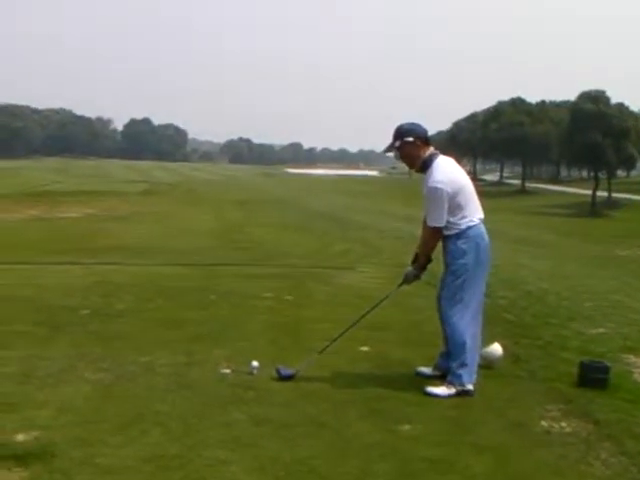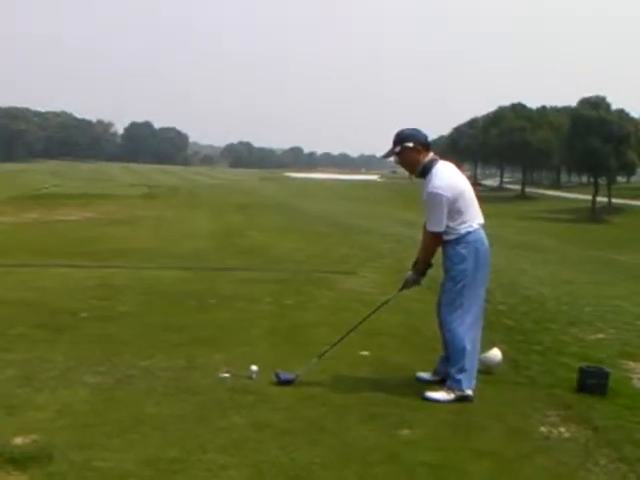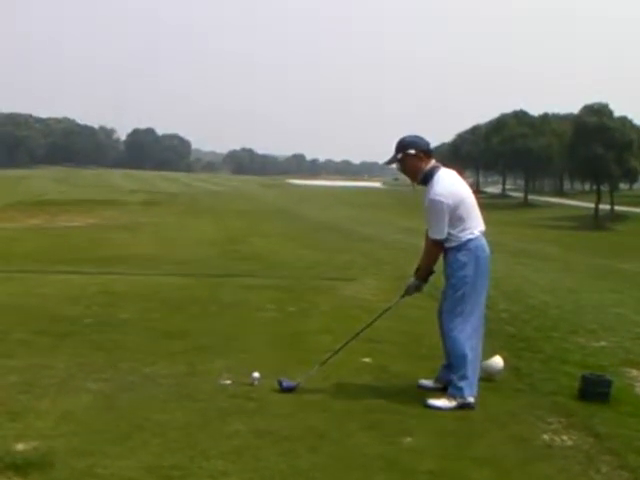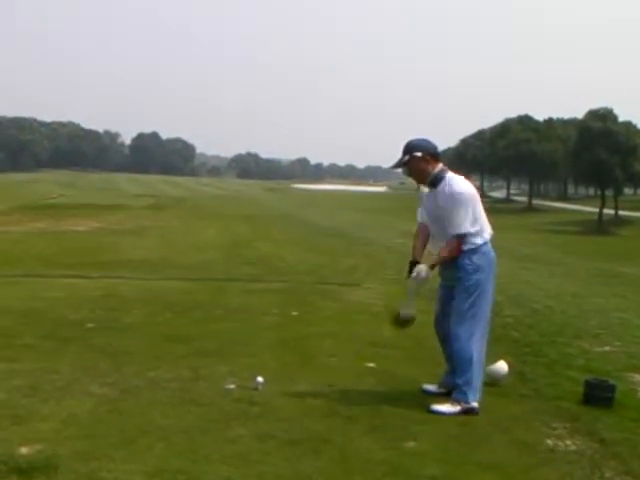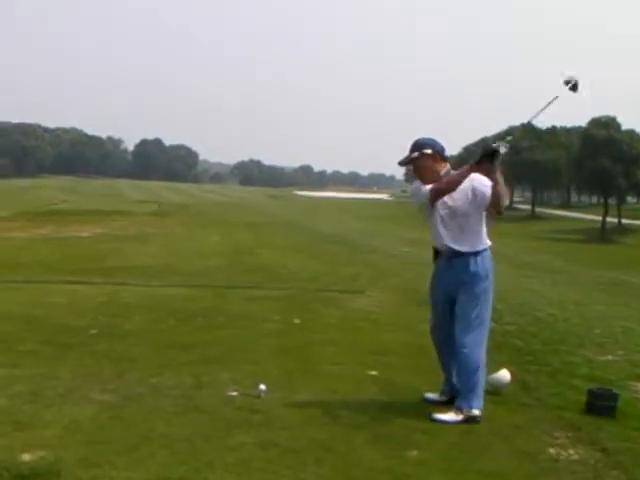
dt=0.3s
person 1, frame 1
left shoulder: (436, 181)
right shoulder: (441, 163)
left elbow: (435, 230)
right elbow: (430, 222)
left wrist: (418, 266)
right wrist: (418, 256)
left hip: (465, 243)
right hip: (463, 240)
left knee: (457, 308)
right knee: (448, 304)
left ankle: (461, 379)
right ankle: (448, 363)
person 1, frame 2
left shoulder: (437, 186)
right shoulder: (441, 168)
left elbow: (435, 235)
right elbow: (430, 228)
left wrist: (418, 270)
right wrist: (419, 262)
left hip: (465, 248)
right hip: (464, 245)
left knee: (457, 314)
right knee: (448, 310)
left ankle: (461, 385)
right ankle: (447, 368)
person 1, frame 3
left shoulder: (438, 193)
right shoulder: (444, 176)
left elbow: (436, 243)
right elbow: (433, 234)
left wrist: (420, 277)
right wrist: (421, 271)
left hip: (466, 255)
right hip: (464, 253)
left knee: (460, 322)
right knee: (449, 318)
left ankle: (462, 392)
right ankle: (449, 375)
person 1, frame 4
left shoulder: (457, 190)
right shoulder: (429, 191)
left elbow: (457, 242)
right elbow: (423, 228)
left wrist: (430, 267)
right wrist: (416, 262)
left hip: (474, 260)
right hip: (456, 261)
left knee: (465, 328)
right knee: (445, 323)
left ankle: (466, 397)
right ankle: (453, 380)
person 1, frame 5
left shoulder: (476, 184)
right shoulder: (419, 191)
left elbow: (498, 207)
right elbow: (441, 189)
left wrist: (491, 169)
right wrist: (473, 166)
left hip: (474, 265)
right hip: (444, 264)
left knee: (468, 337)
right knee: (442, 332)
left ankle: (469, 406)
right ankle: (453, 388)
